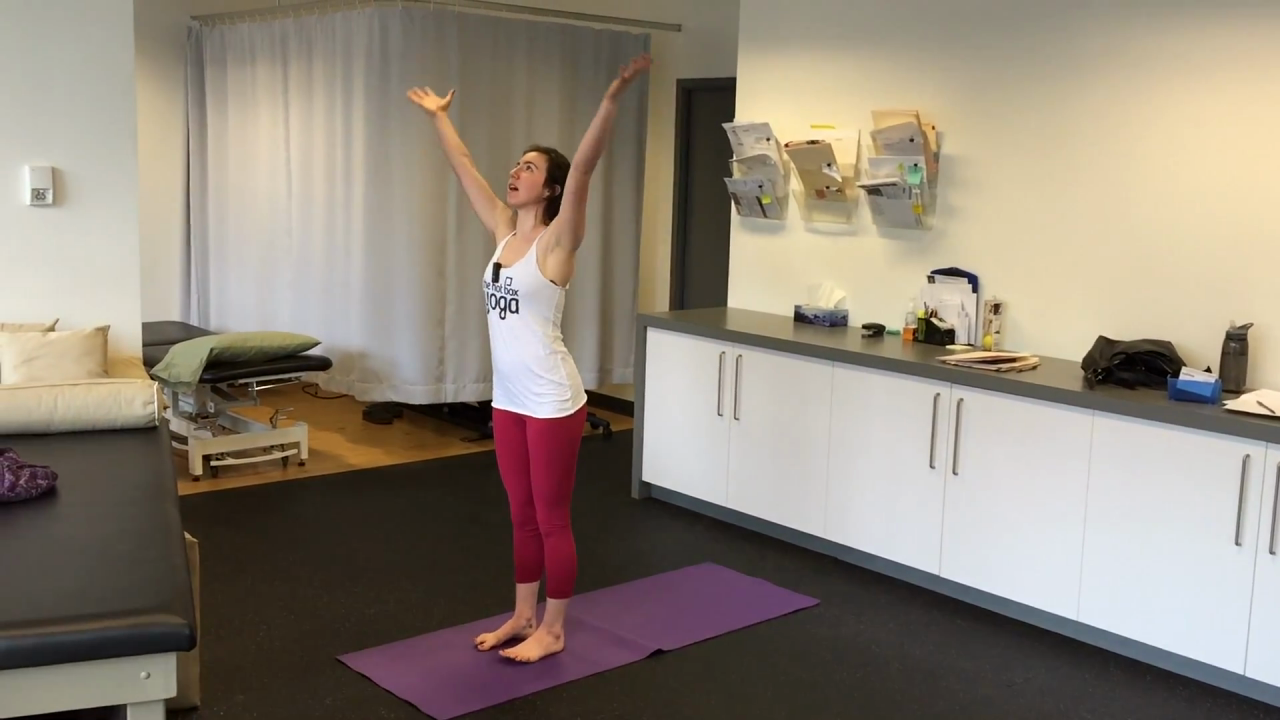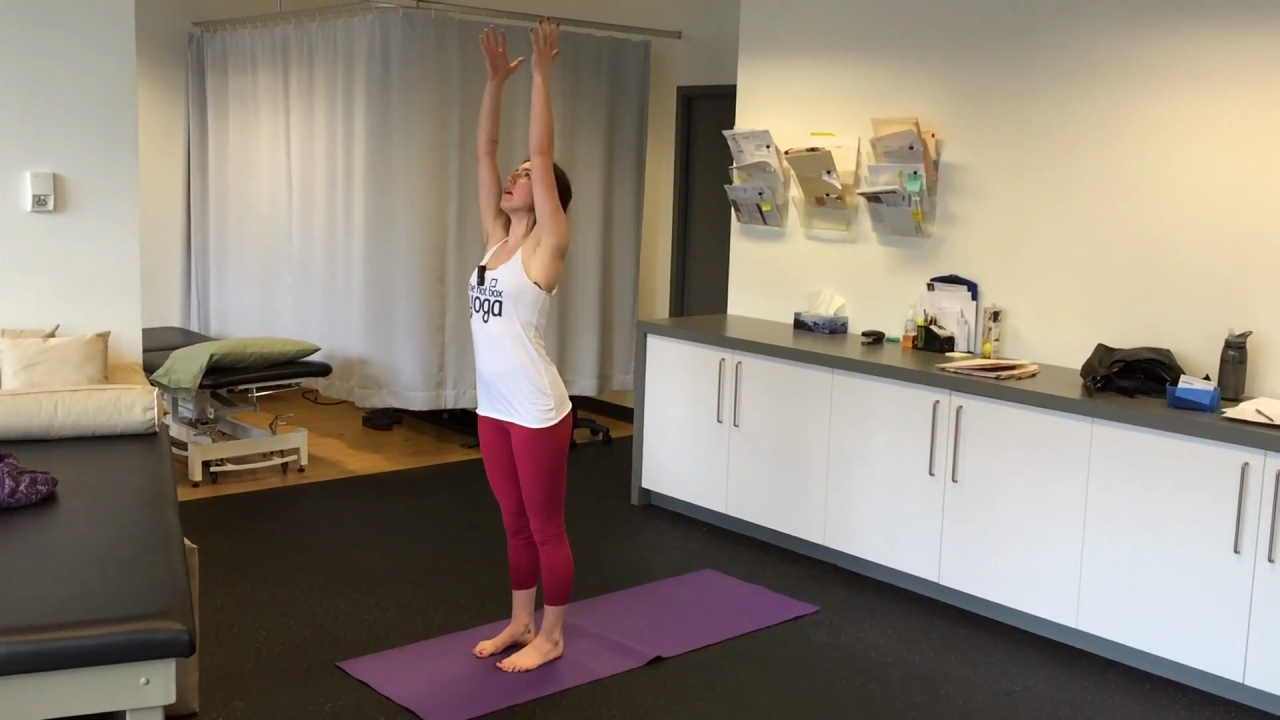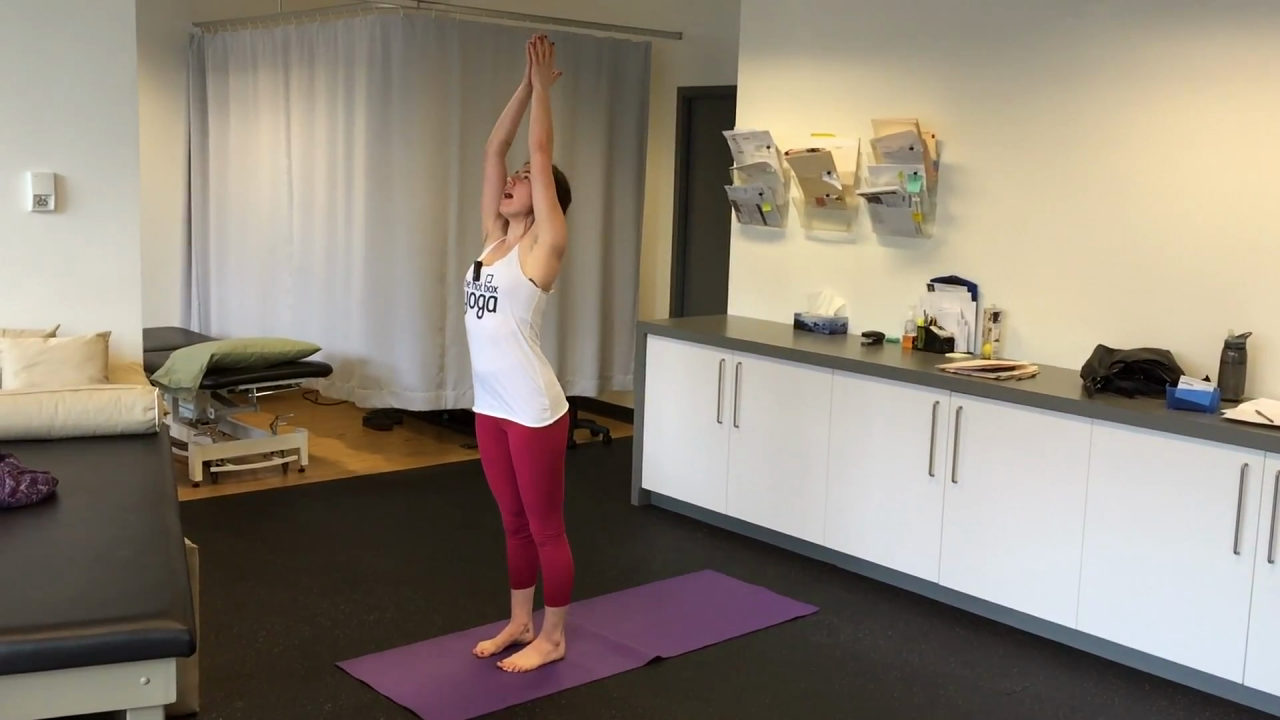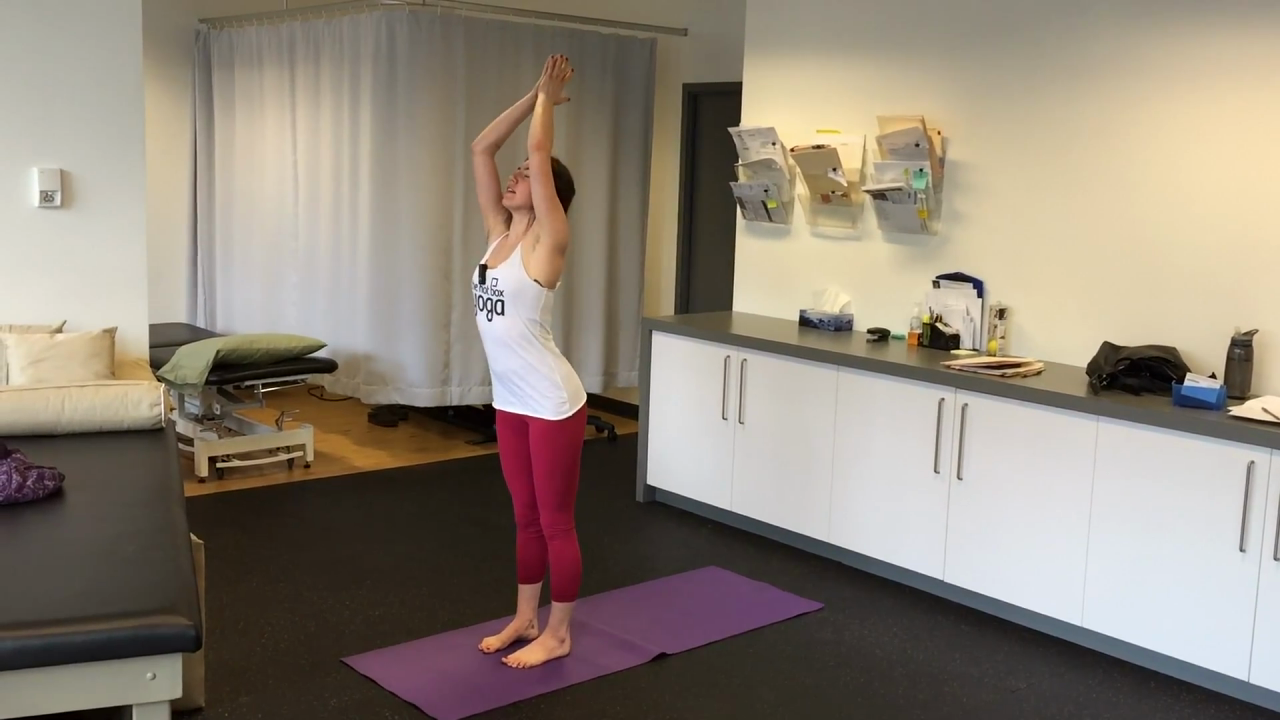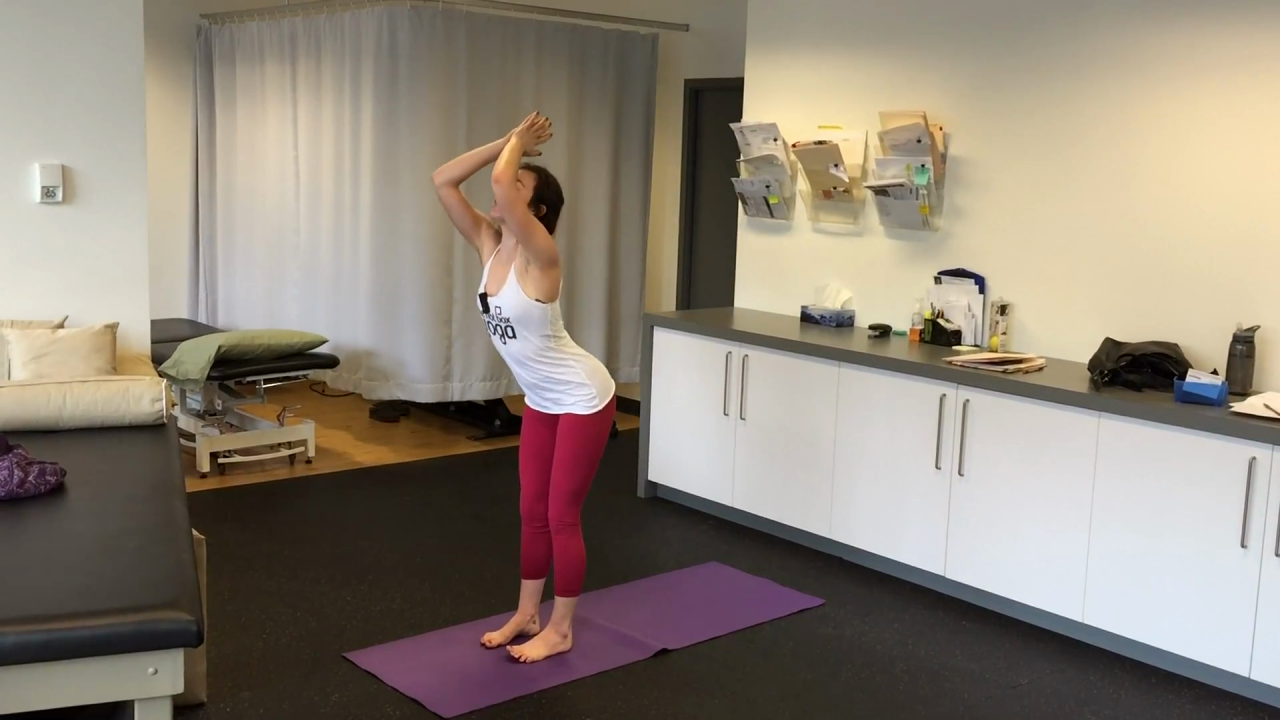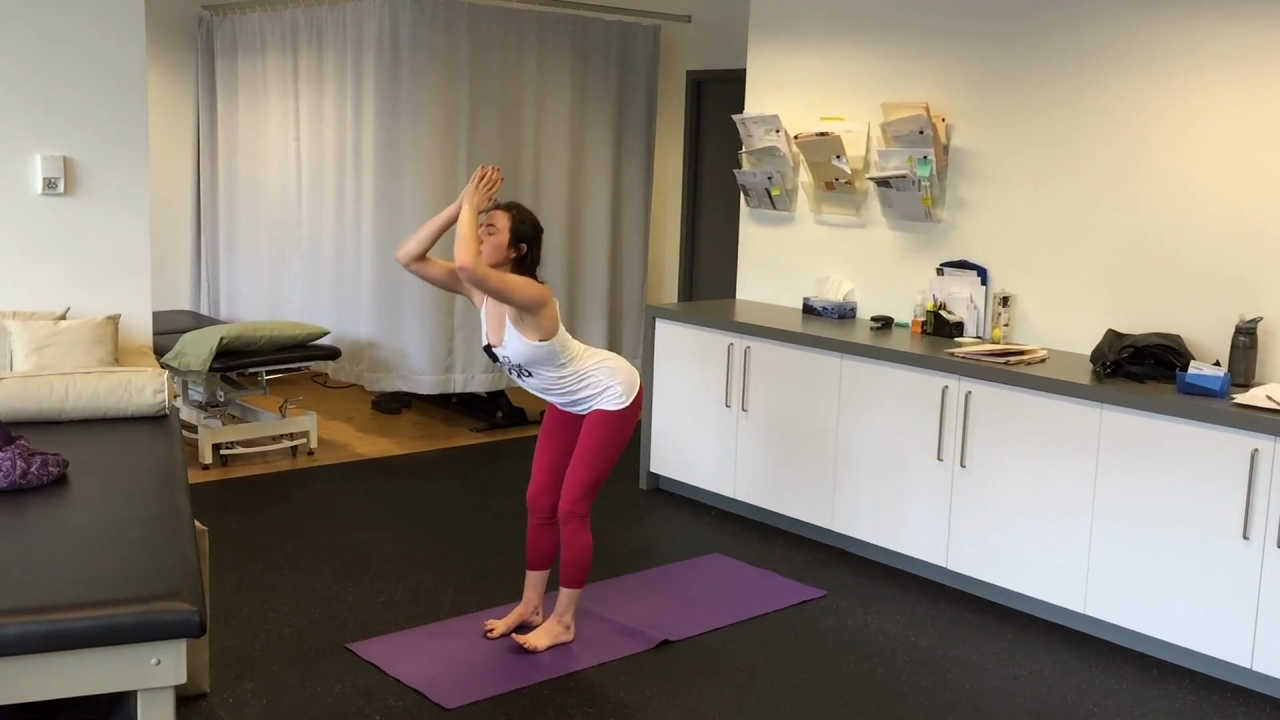
dt=0.5s
person 1, frame 1
left shoulder: (557, 242)
right shoulder: (503, 230)
left elbow: (584, 167)
right elbow: (465, 168)
left wrist: (614, 98)
right wrist: (436, 114)
left hip: (552, 404)
right hip: (508, 401)
left knee: (551, 521)
right knee: (523, 517)
left ankle: (553, 629)
right ankle: (523, 615)
person 1, frame 2
left shoulder: (547, 244)
right shoulder: (497, 237)
left elbow: (542, 152)
right elbow: (484, 150)
left wrist: (541, 75)
right wrist: (494, 79)
left hip: (537, 412)
right hip: (494, 408)
left knee: (545, 529)
right knee: (515, 525)
left ankle: (551, 637)
right ankle: (520, 623)
person 1, frame 3
left shoulder: (545, 244)
right shoulder: (494, 237)
left elbow: (540, 151)
right elbow: (496, 150)
left wrist: (543, 85)
right wrist: (524, 85)
left hip: (534, 410)
right hip: (491, 407)
left knee: (545, 528)
right knee: (515, 524)
left ankle: (552, 637)
right ankle: (520, 623)
person 1, frame 4
left shoulder: (547, 241)
right shoulder: (499, 233)
left elbow: (538, 152)
right elbow: (481, 148)
left wrist: (548, 97)
right wrist: (534, 95)
left hip: (551, 404)
right hip: (509, 402)
left knee: (555, 522)
right knee: (526, 517)
left ankle: (557, 636)
right ankle: (525, 620)
person 1, frame 5
left shoulder: (539, 256)
right shoulder: (491, 247)
left elbow: (501, 183)
right elbow: (443, 180)
left wrist: (518, 144)
right wrist: (510, 141)
left hip: (582, 398)
right hip: (540, 402)
left knee: (562, 516)
right knee: (533, 512)
left ankle: (560, 631)
right ankle: (527, 616)
person 1, frame 6
left shoulder: (528, 295)
right shoulder: (481, 289)
left elbow: (464, 265)
right elbow: (408, 258)
left wrist: (469, 207)
right wrist: (459, 207)
left hip: (610, 397)
right hip: (567, 401)
left knee: (571, 507)
right knee: (540, 502)
left ankle: (563, 621)
right ankle: (530, 606)
